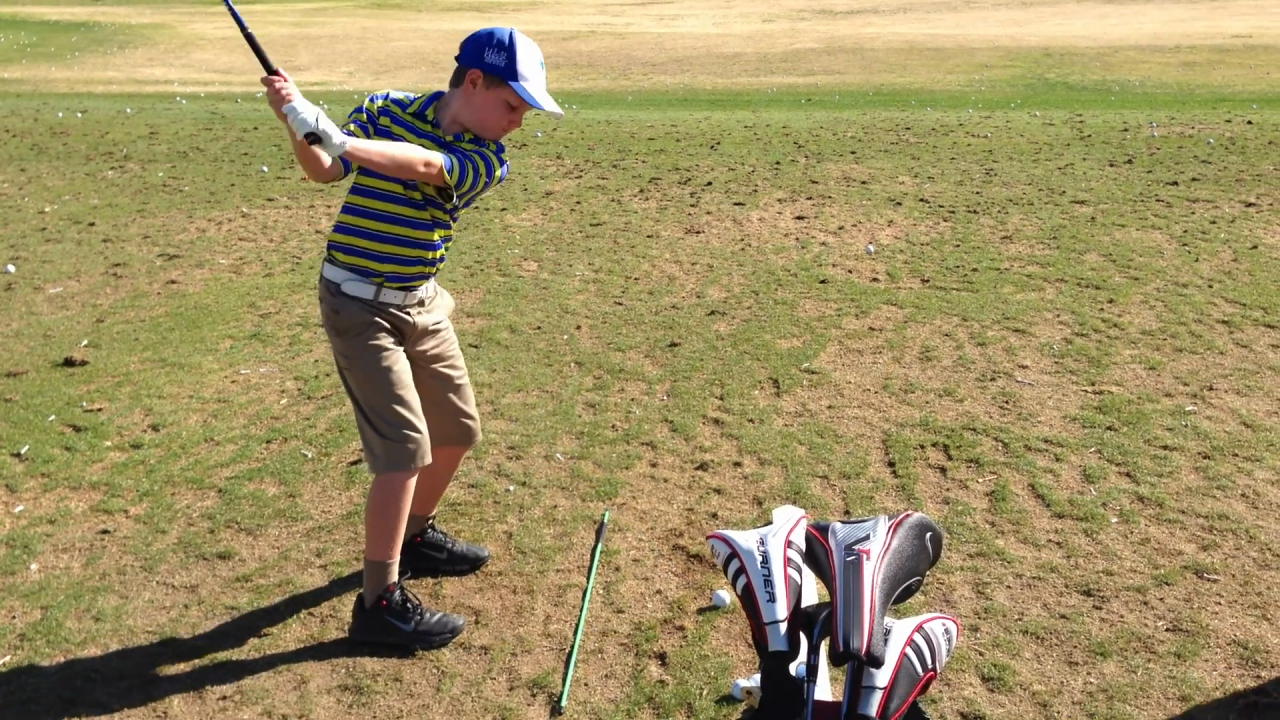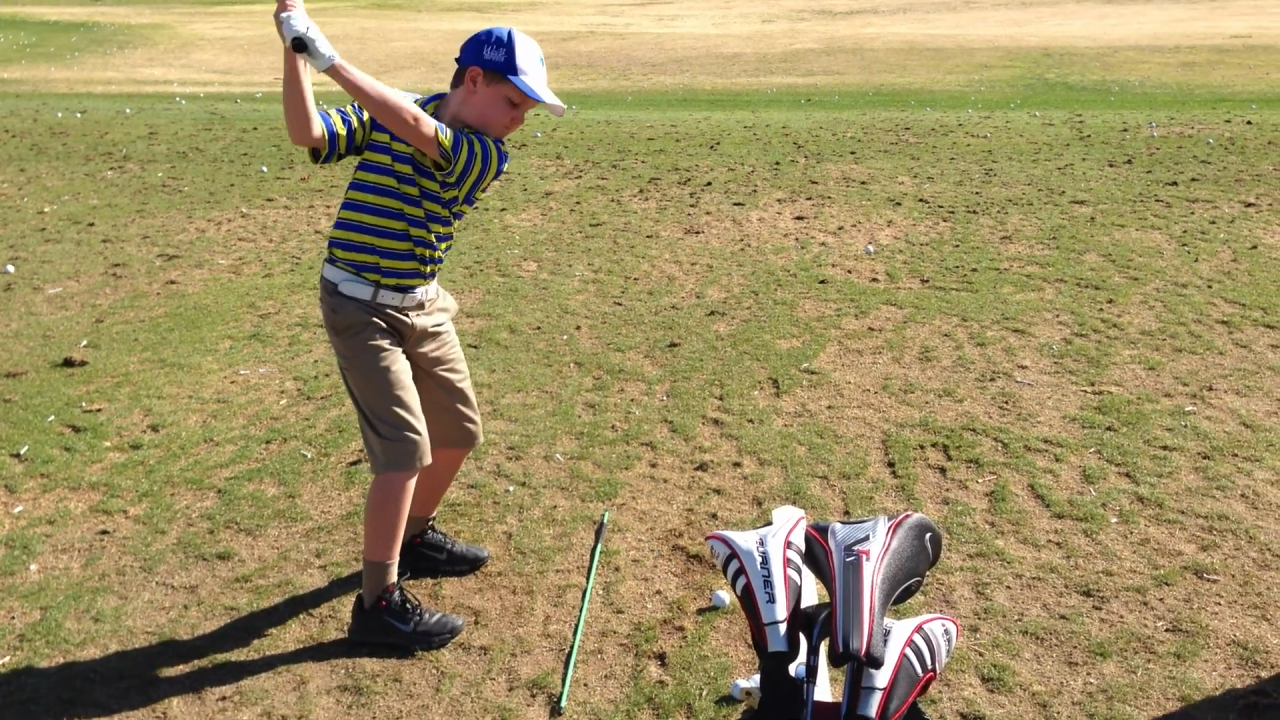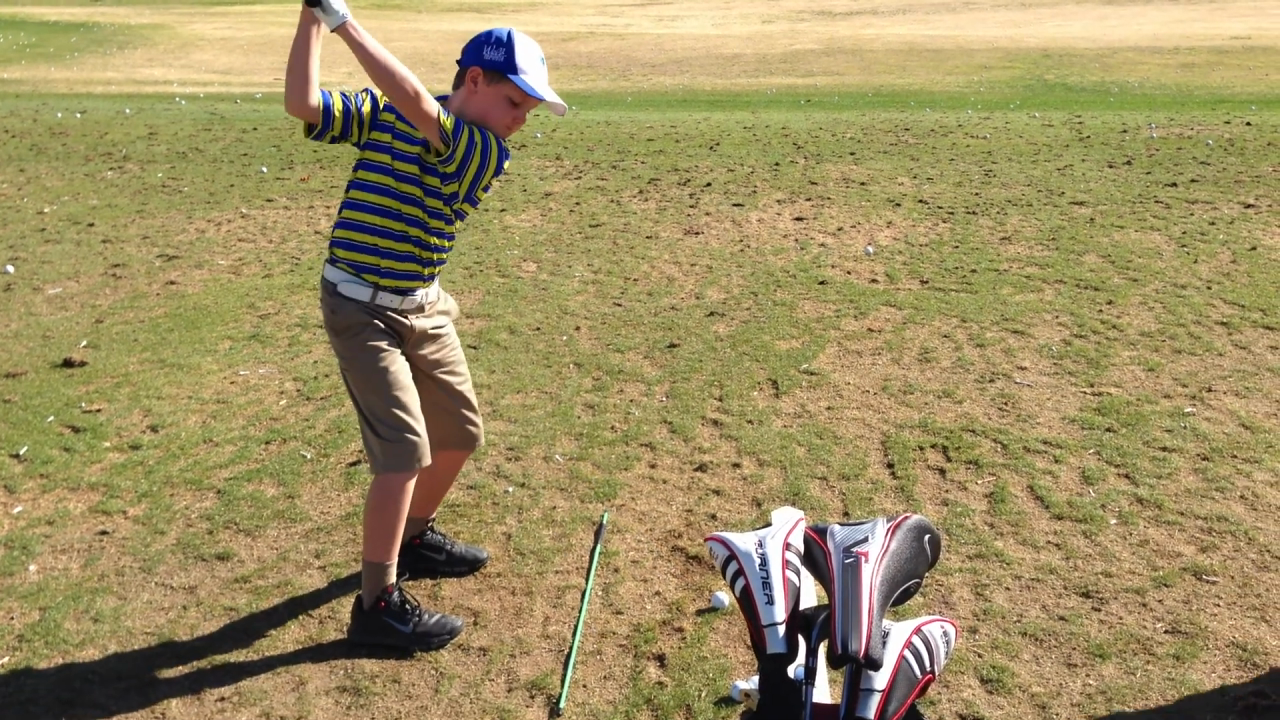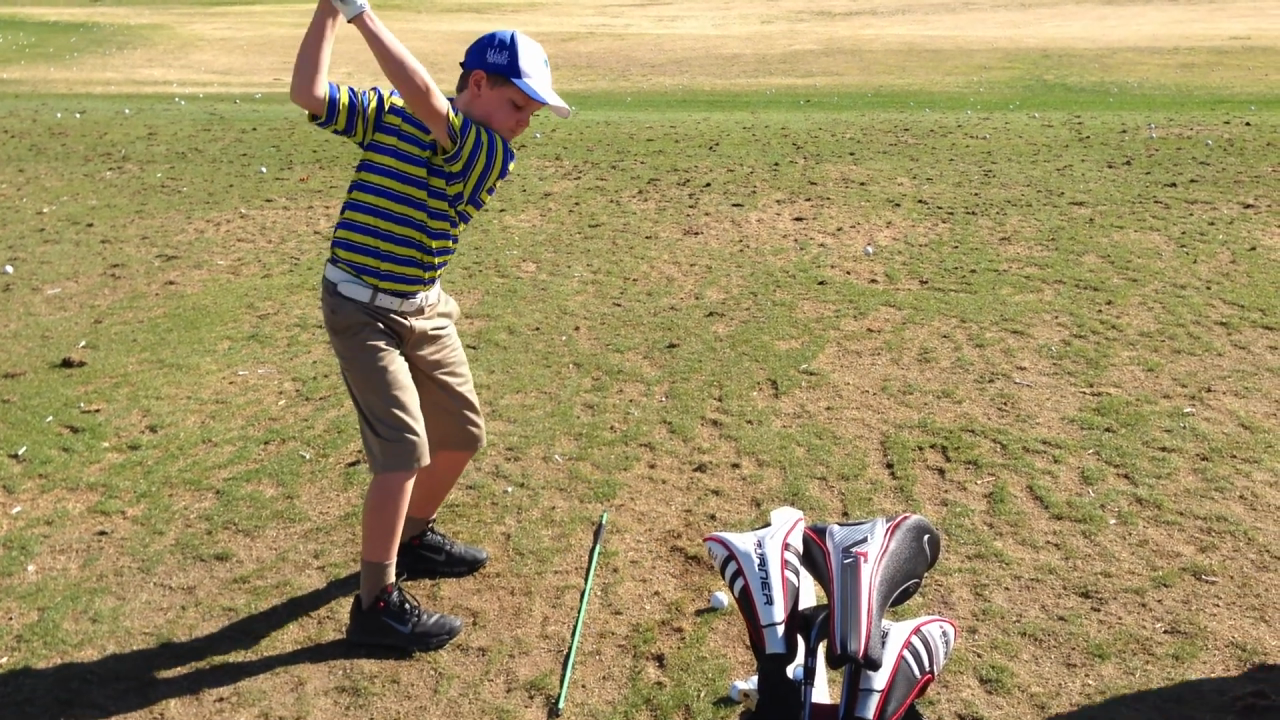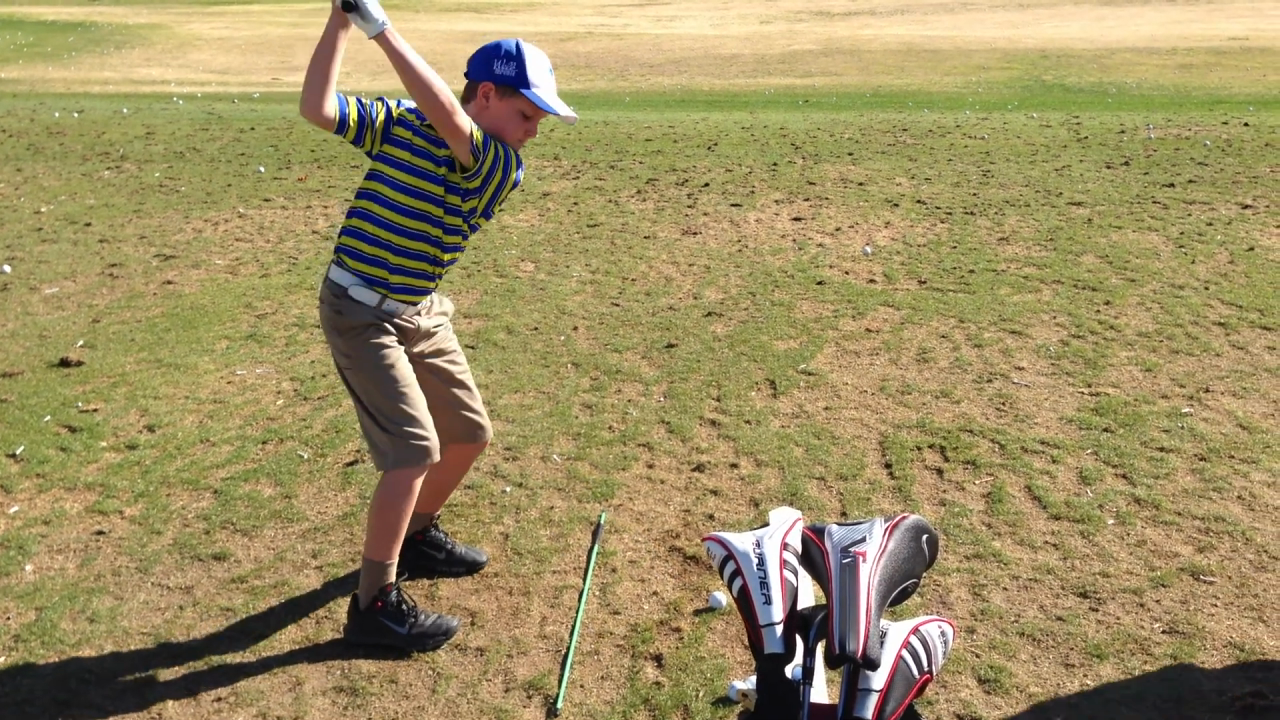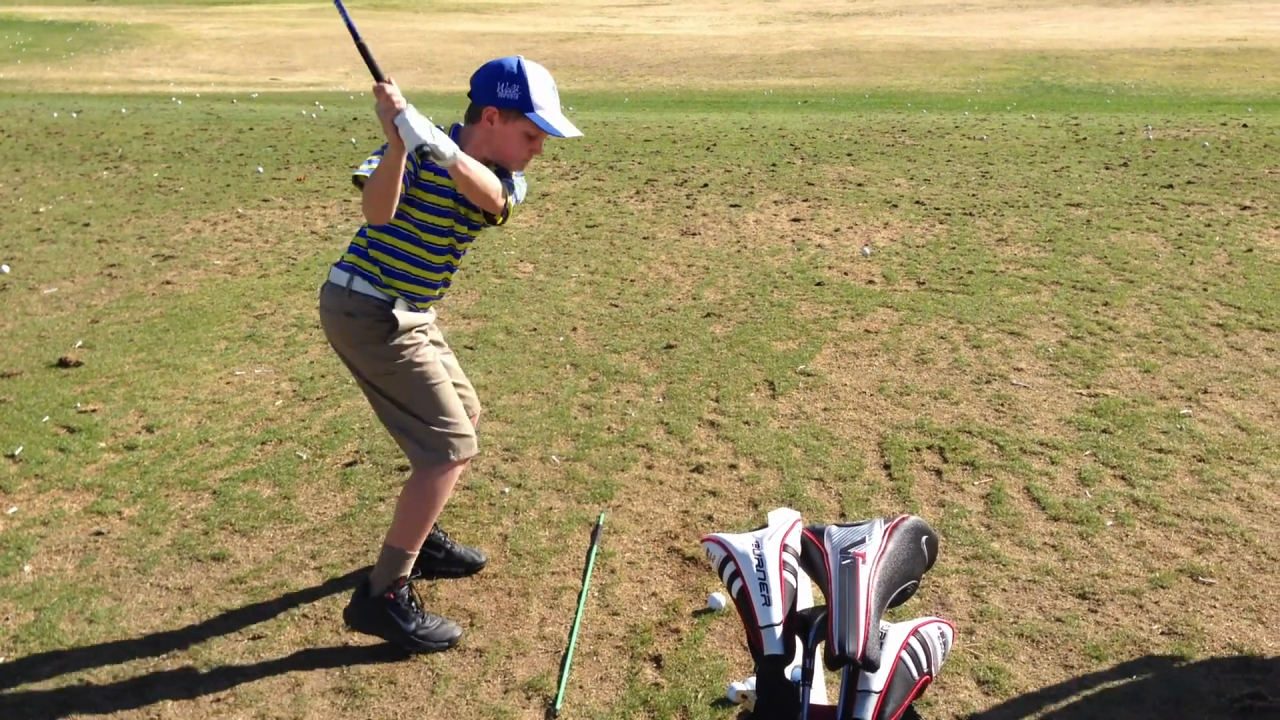
dt=0.1s
person 1, frame 1
left shoulder: (487, 161)
right shoulder: (387, 109)
left elbow: (422, 164)
right elbow: (321, 166)
left wrist: (338, 136)
right wrist: (301, 118)
left hip: (423, 305)
right hip: (360, 306)
left knee: (457, 430)
right knee: (405, 448)
left ankle: (414, 537)
right ankle: (379, 602)
person 1, frame 2
left shoulder: (486, 157)
right shoulder: (380, 116)
left elbow: (415, 128)
right elbow: (307, 134)
left wrist: (330, 59)
left hip: (423, 306)
right hip: (359, 307)
left knee: (458, 432)
right knee: (405, 450)
left ankle: (414, 537)
right ankle: (377, 603)
person 1, frame 3
left shoulder: (487, 154)
right shoulder: (382, 108)
left elbow: (417, 108)
right elbow: (304, 106)
left hip: (424, 307)
right hip: (360, 308)
left knee: (459, 434)
right knee: (404, 451)
left ankle: (414, 538)
right ankle: (377, 603)
person 1, frame 4
left shoulder: (490, 156)
right shoulder: (388, 113)
left elbow: (426, 99)
right elbow: (308, 92)
left hip: (423, 311)
right hip: (359, 310)
left knee: (462, 436)
right knee: (404, 452)
left ankle: (412, 537)
right ankle: (376, 602)
person 1, frame 5
left shoulder: (501, 168)
right shoulder: (397, 122)
left elbow: (446, 118)
right elbow: (317, 107)
left hip: (418, 312)
right hip: (359, 311)
left knee: (469, 433)
right knee: (413, 448)
left ankle: (416, 535)
right ankle: (374, 602)
person 1, frame 6
left shoulder: (509, 184)
right shoulder: (415, 156)
left elbow: (492, 198)
right elbow: (375, 208)
left wrist: (434, 143)
right wrist: (399, 134)
left hip: (396, 310)
right hip: (371, 313)
left knee: (458, 419)
right knee: (449, 446)
left ankle: (419, 538)
right ankle: (383, 594)
